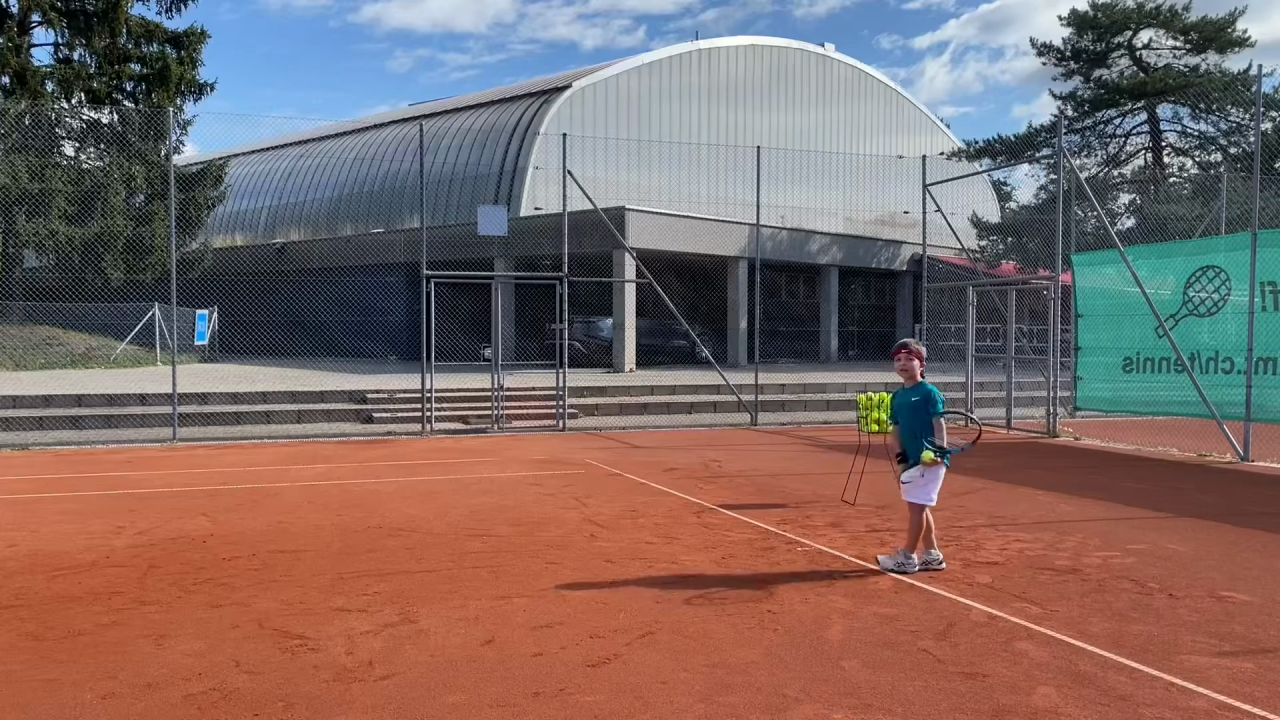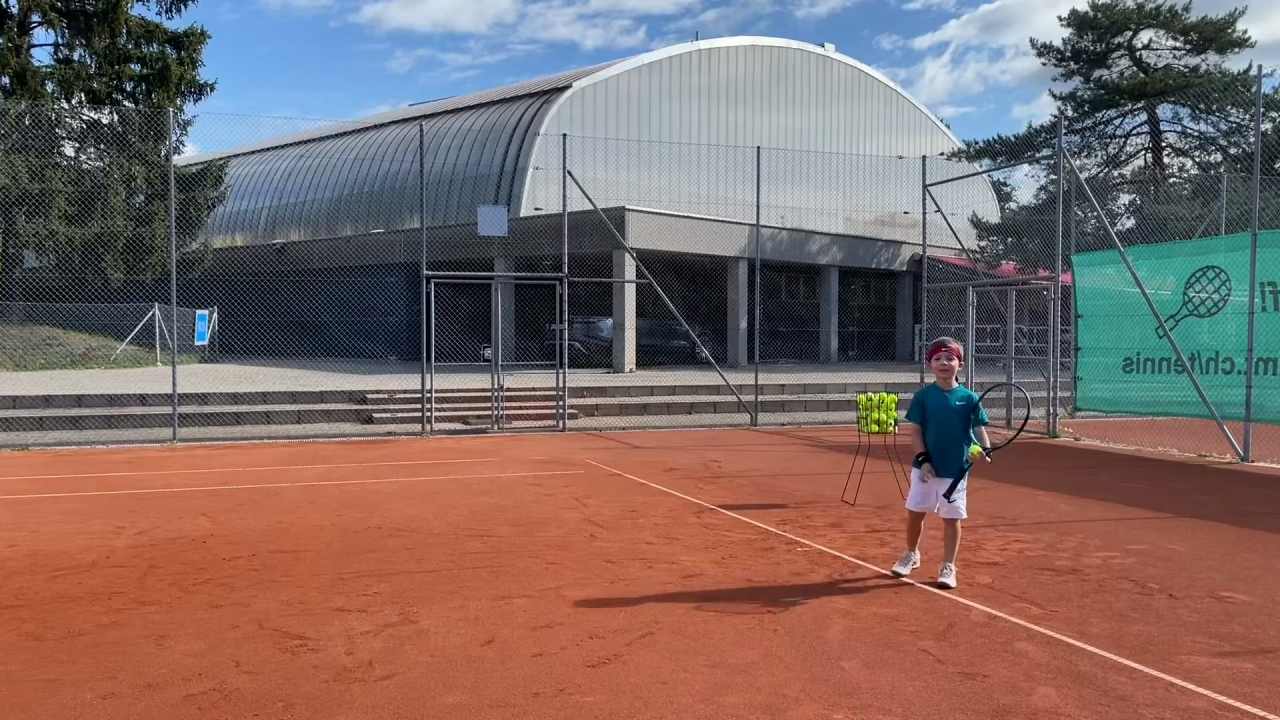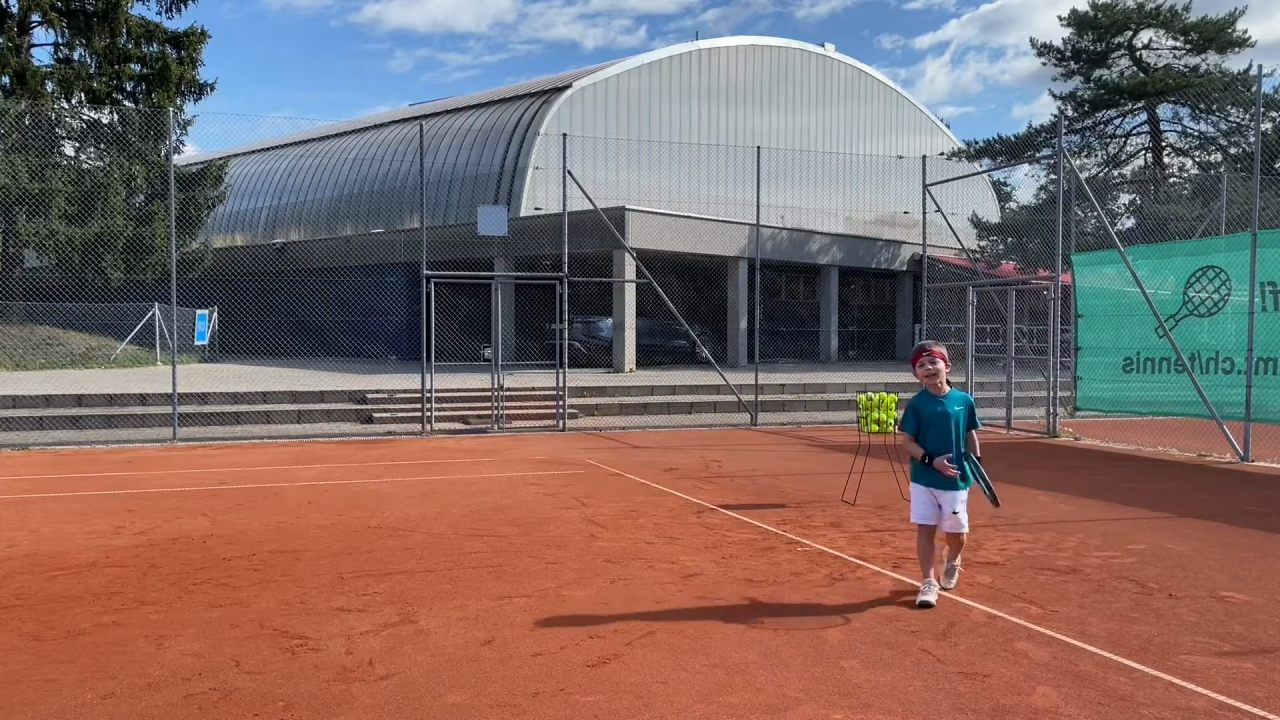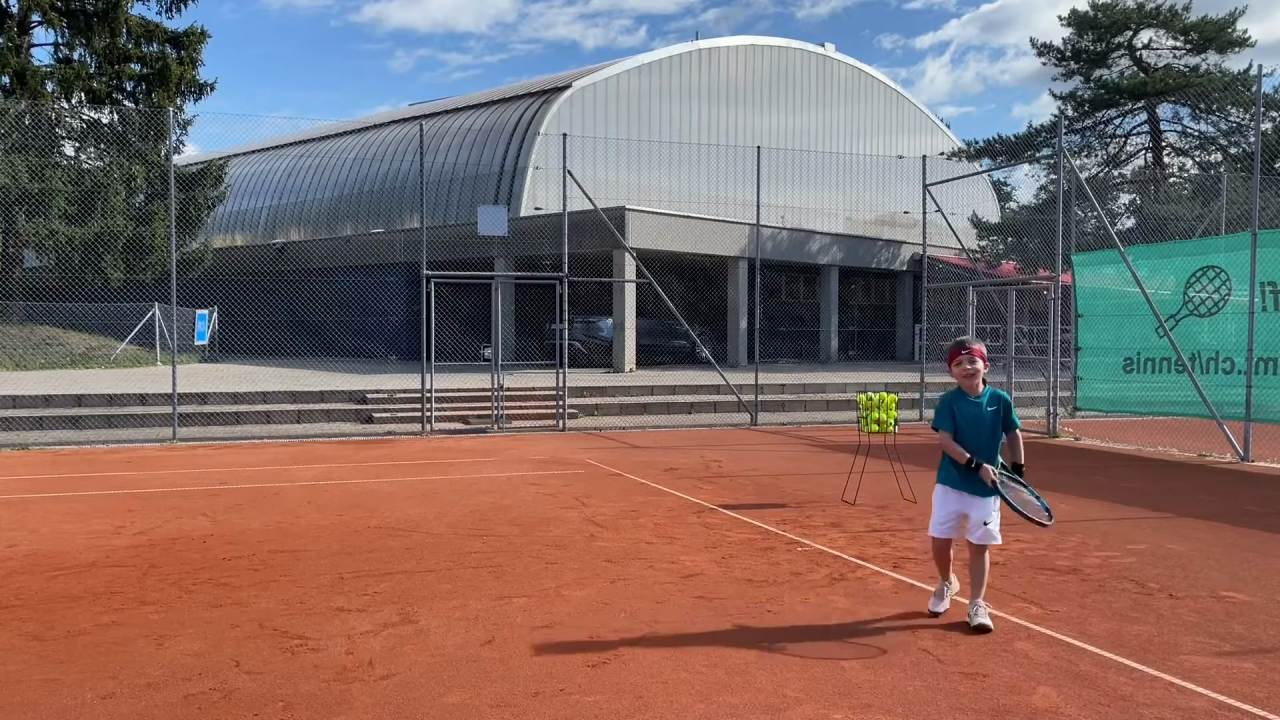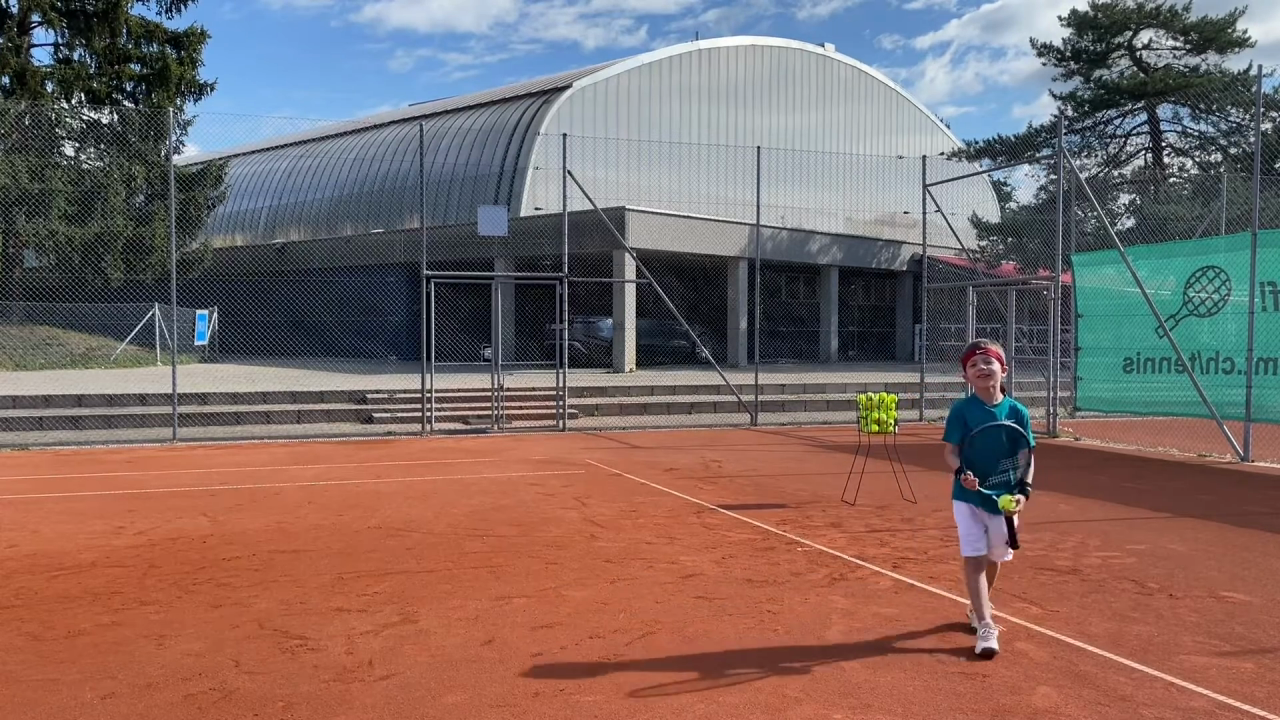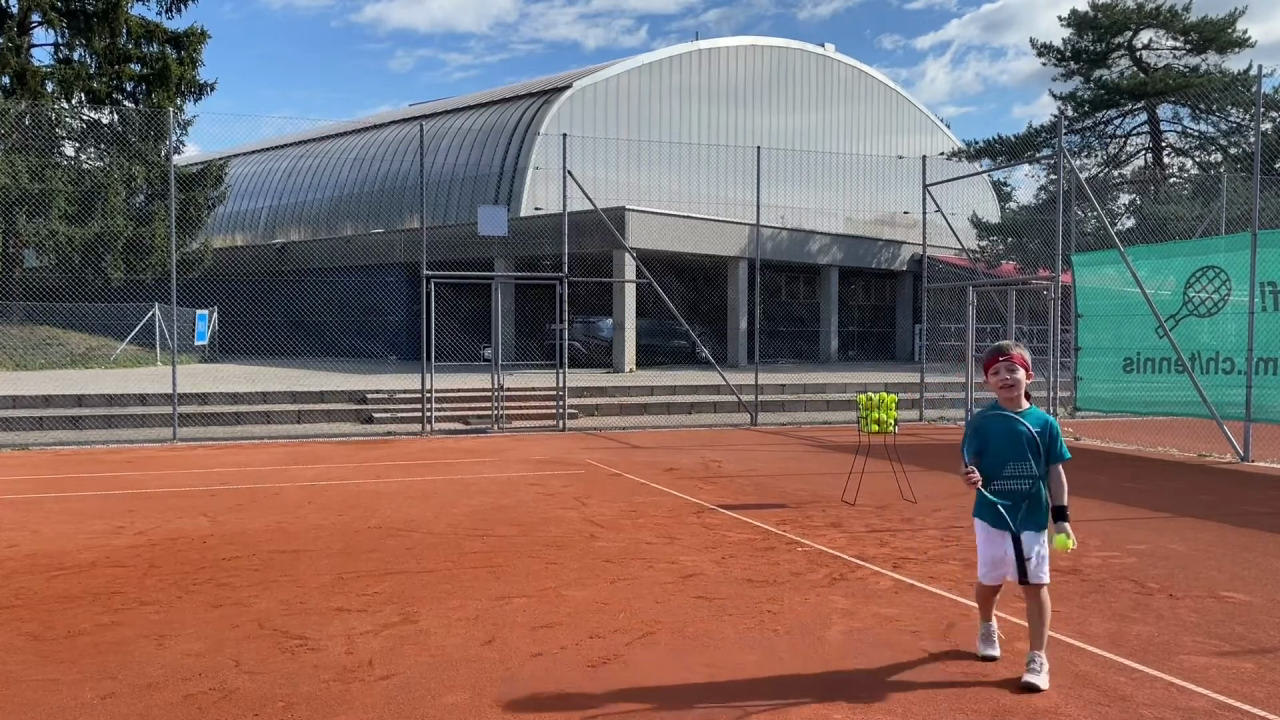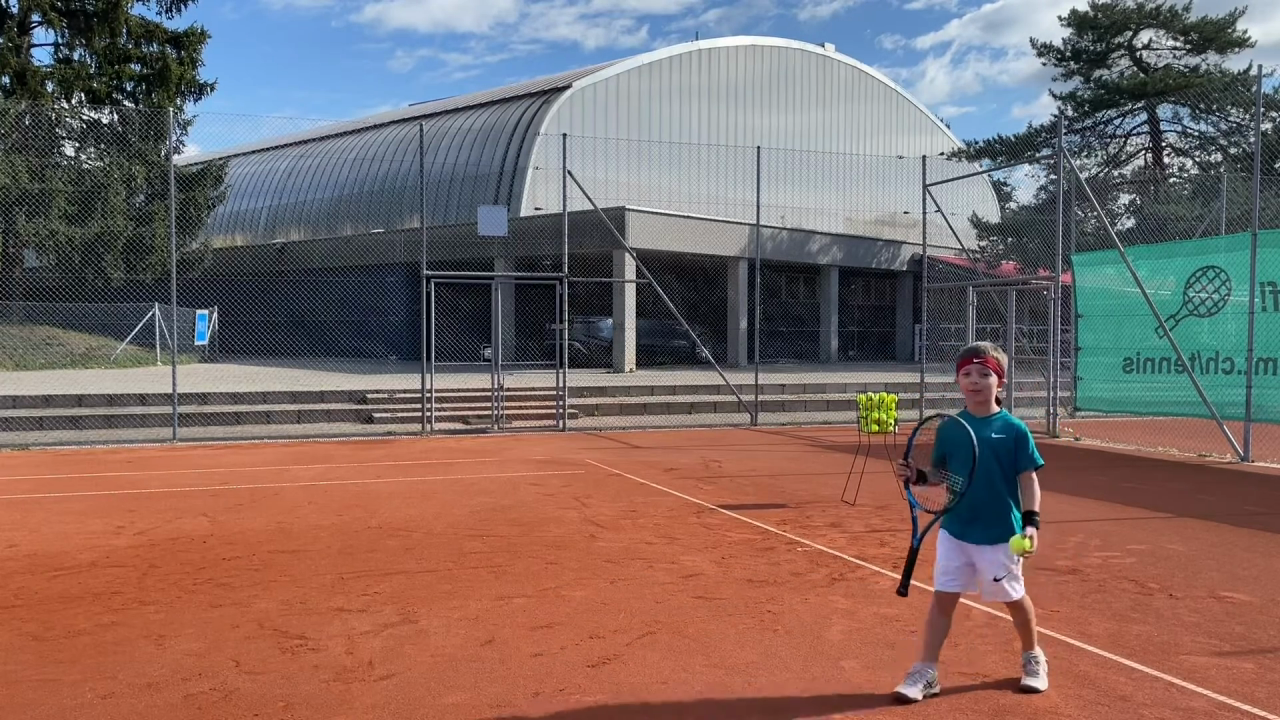
dt=0.7s
person 1, frame 1
left shoulder: (929, 392)
right shoulder: (897, 396)
left elbow: (939, 424)
right elbow: (896, 431)
right wrist: (900, 458)
left hip: (930, 460)
right hip: (912, 461)
left knee: (917, 505)
right knee: (919, 507)
left ankle: (907, 556)
right ankle: (932, 556)
person 1, frame 2
left shoulder: (969, 398)
right shoulder: (923, 396)
left elbow: (979, 429)
right elbow: (916, 431)
left wrist: (983, 450)
right wrist: (923, 460)
left hip: (955, 469)
right hip: (926, 467)
left knee: (952, 518)
right knee: (915, 513)
left ankle: (948, 567)
right ankle: (911, 554)
person 1, frame 3
left shoulder: (964, 401)
right shoulder: (916, 404)
left elbow: (971, 435)
right elbow: (908, 442)
left wrist: (975, 463)
right wrist: (932, 460)
left hip: (956, 480)
right hip: (924, 479)
left knee: (957, 532)
right knee: (925, 529)
left ankle: (952, 560)
right ankle: (929, 583)
person 1, frame 4
left shoulder: (1001, 400)
right shoulder: (948, 401)
left elbow: (1013, 436)
right elbow: (946, 442)
left wrist: (1017, 470)
right wrist: (976, 465)
left hip: (986, 489)
right hip: (951, 484)
left knee: (979, 546)
right knee: (940, 541)
left ankle: (977, 605)
right ankle: (946, 582)
person 1, frame 5
left shoulder: (1018, 412)
right shoulder: (961, 410)
right elbow: (950, 452)
left wrist: (1023, 491)
right wrist: (961, 474)
right hip: (969, 498)
left knee: (995, 559)
right knee: (975, 560)
left ankle: (978, 608)
right ankle: (986, 626)
person 1, frame 6
left shoulder: (1045, 423)
left elbow: (1056, 473)
right elbow: (970, 464)
left wrist: (1061, 515)
right wrist: (970, 476)
left hip: (1033, 520)
right hip: (991, 517)
left knee: (1036, 586)
right knee: (989, 583)
left ankle: (1037, 659)
right ankle: (987, 626)
person 1, frame 7
left shoulder: (1014, 429)
left elbow: (1027, 480)
left wrist: (1031, 522)
right wrist: (917, 477)
left hip: (999, 533)
right hip: (954, 530)
left knee: (1013, 597)
right knee: (942, 598)
left ankle: (1032, 657)
right ankle: (925, 672)
